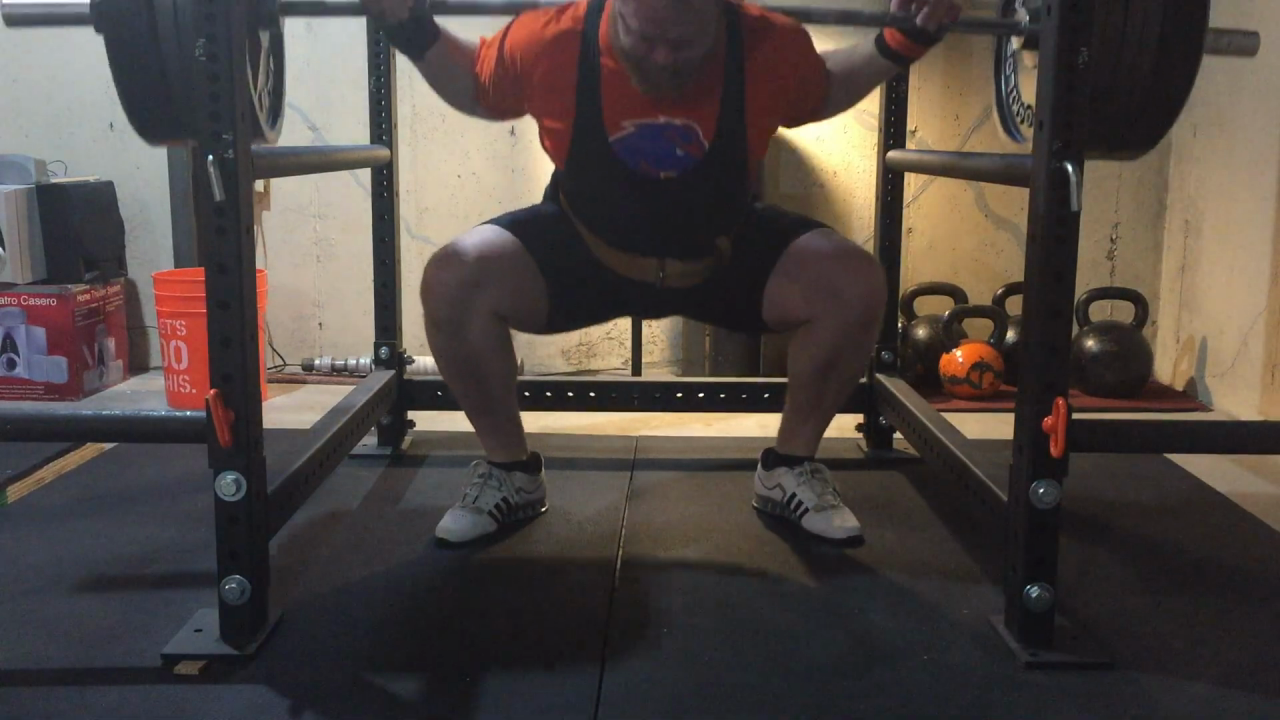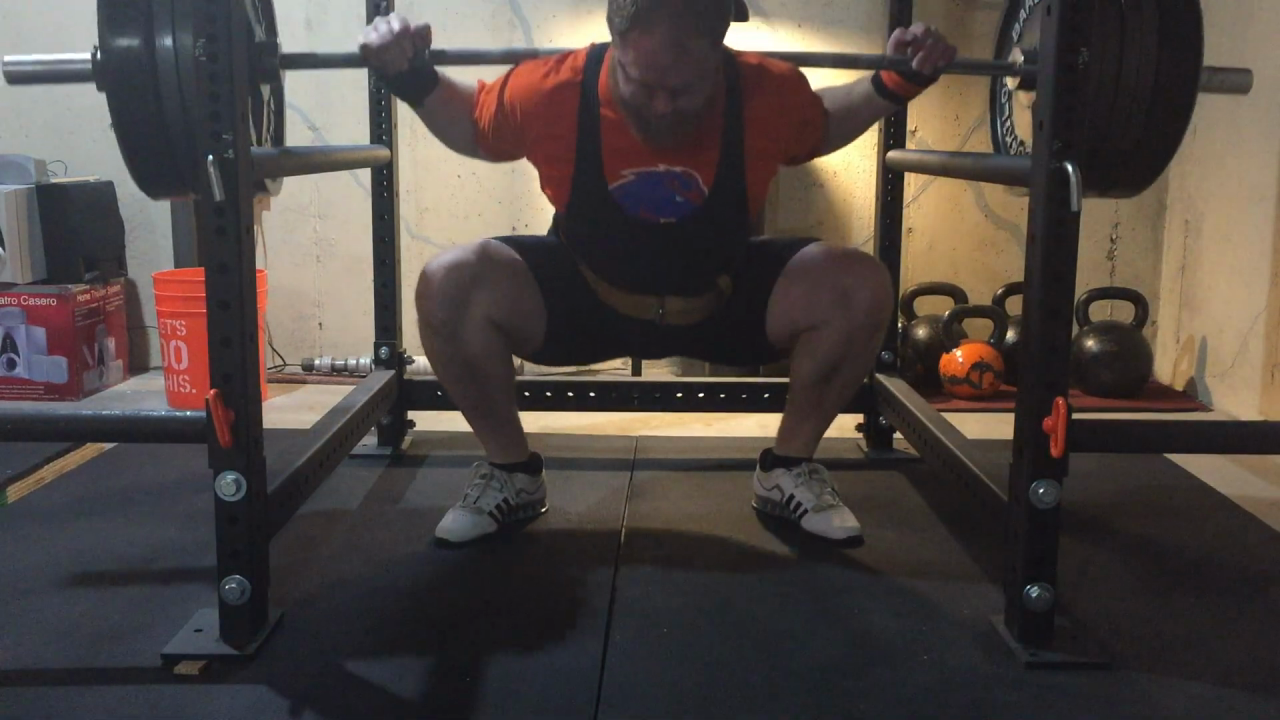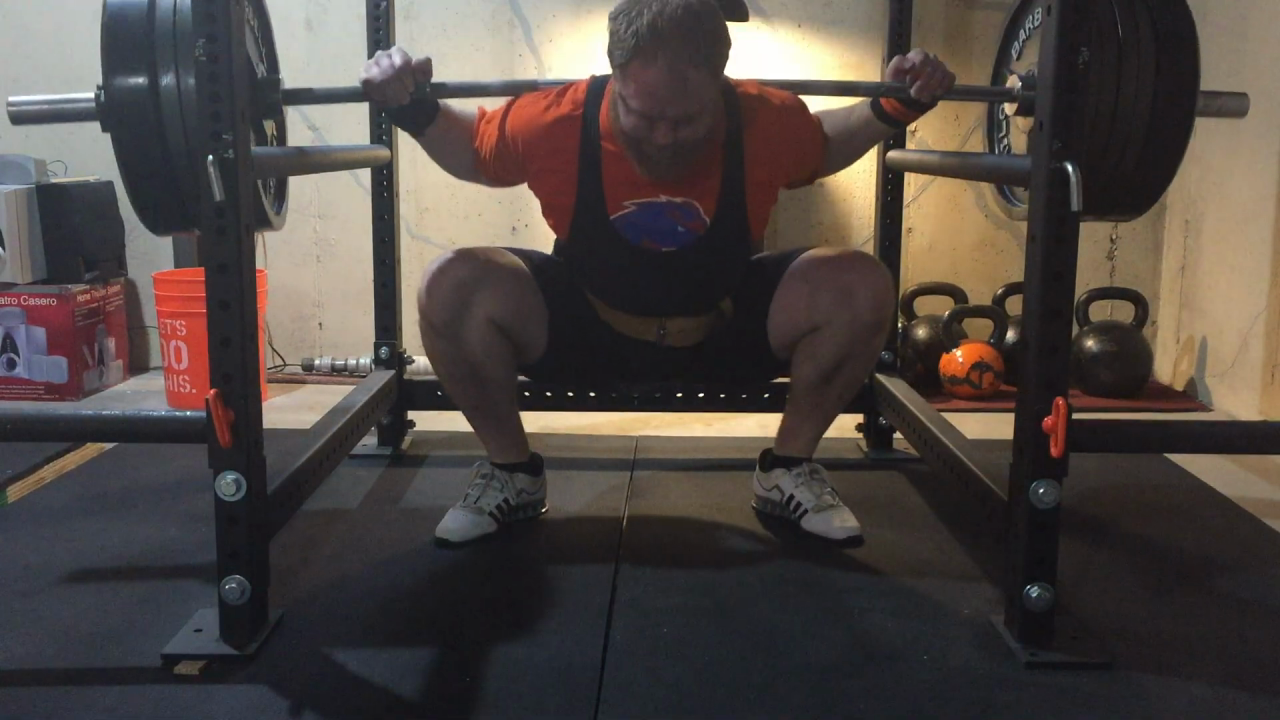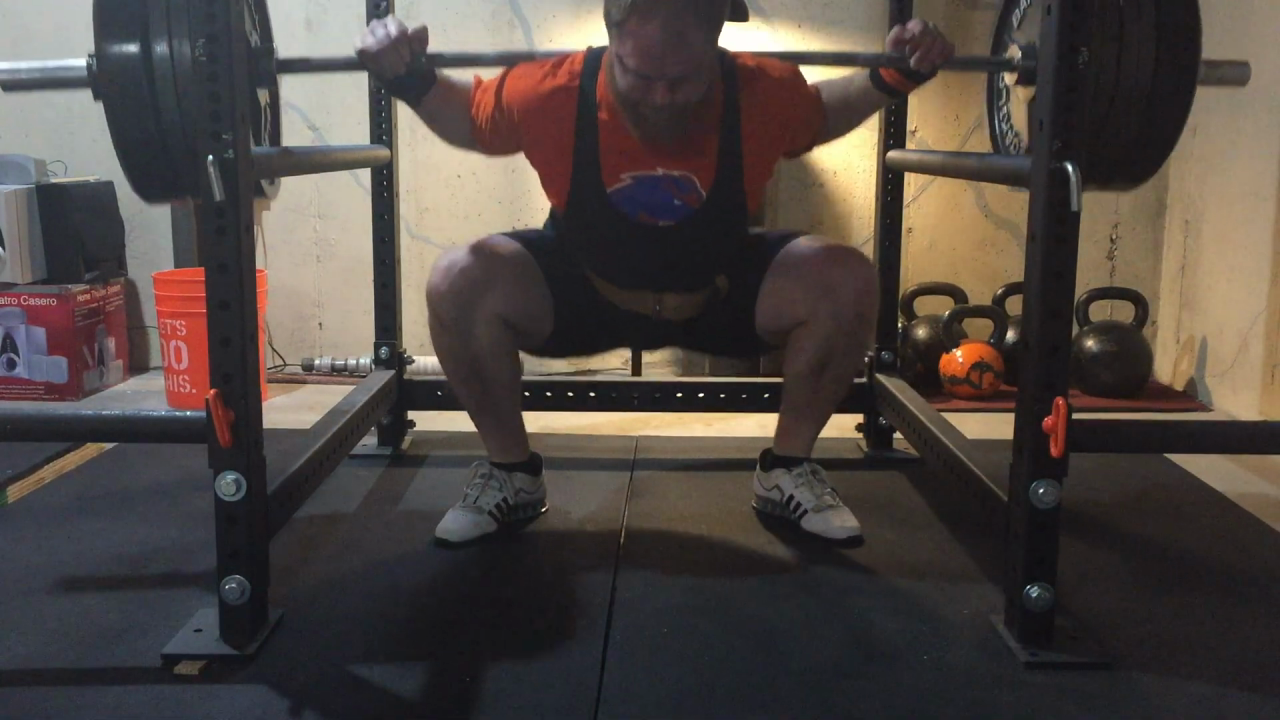
dt=0.3s
person 1, frame 1
left shoulder: (768, 49)
left elbow: (819, 93)
right elbow: (477, 89)
left hip: (723, 252)
right hip: (584, 248)
left knee: (855, 288)
right knee: (452, 284)
left ankle: (789, 470)
right ankle: (510, 473)
person 1, frame 2
left shoulder: (767, 93)
right shoulder: (551, 91)
left elbow: (820, 129)
right elbow: (475, 128)
left wrist: (893, 85)
right wrist: (412, 79)
left hip: (724, 294)
right hip: (584, 292)
left knee: (862, 292)
right knee: (447, 289)
left ankle: (788, 471)
right ankle: (510, 474)
person 1, frame 3
left shoulder: (768, 122)
right shoulder: (550, 122)
left elbow: (819, 150)
right elbow: (475, 153)
left wrist: (894, 109)
right wrist: (412, 110)
left hip: (724, 321)
right hip: (586, 318)
left knee: (863, 293)
right knee: (449, 291)
left ankle: (787, 470)
right ankle: (512, 474)
person 1, frame 4
left shoulder: (762, 93)
right shoulder: (549, 95)
left elbow: (819, 118)
right elbow: (471, 121)
left wrist: (892, 80)
right wrist: (409, 81)
left hip: (719, 289)
right hip: (585, 289)
left knee: (848, 286)
right knee: (458, 286)
left ankle: (787, 469)
right ankle: (512, 473)
